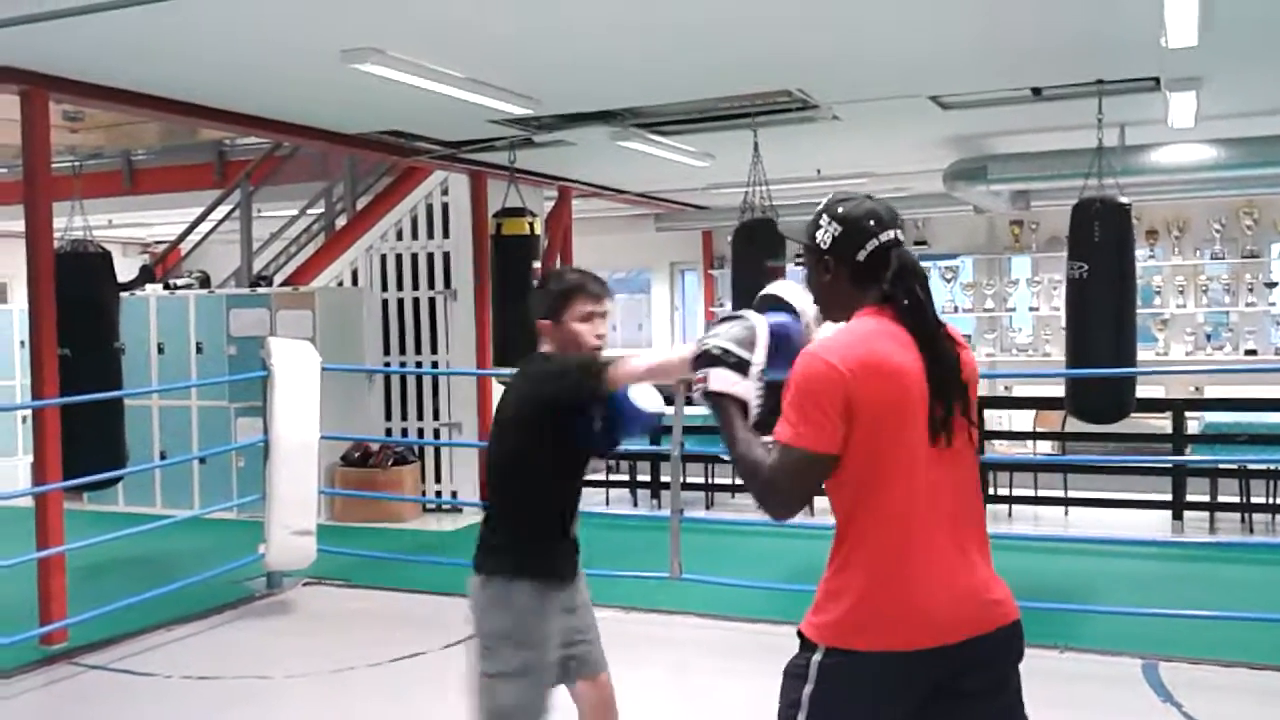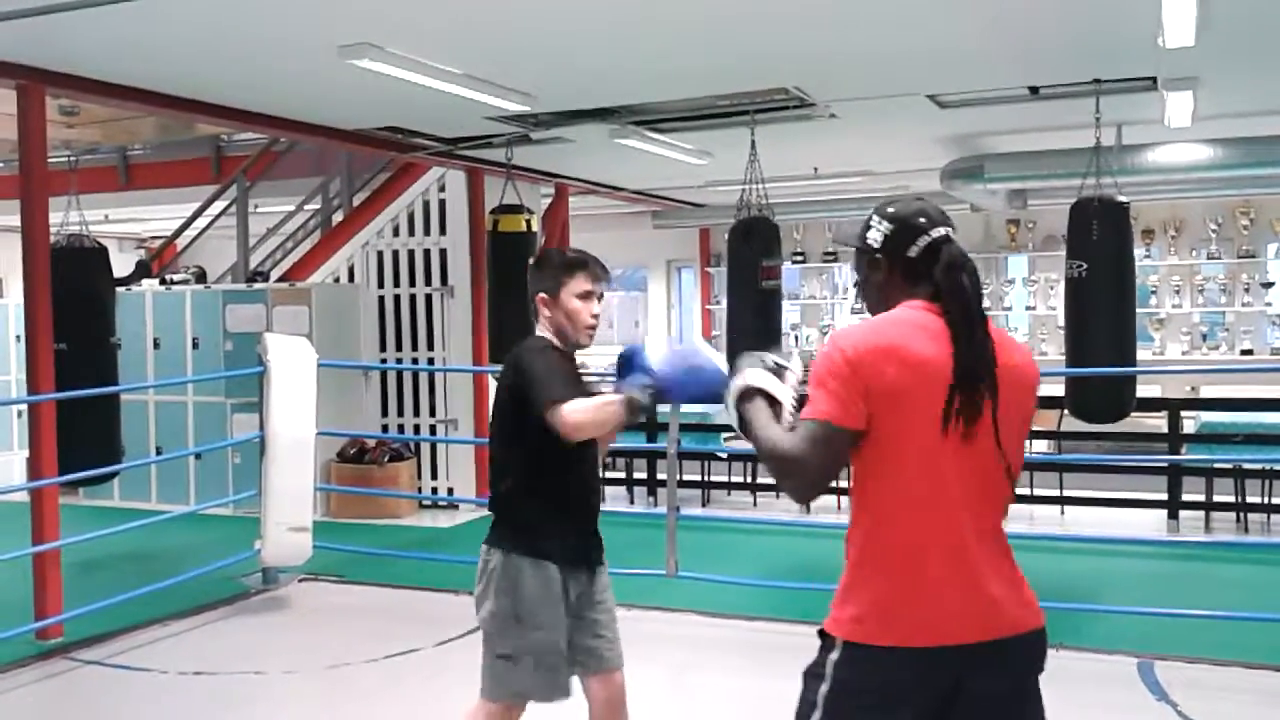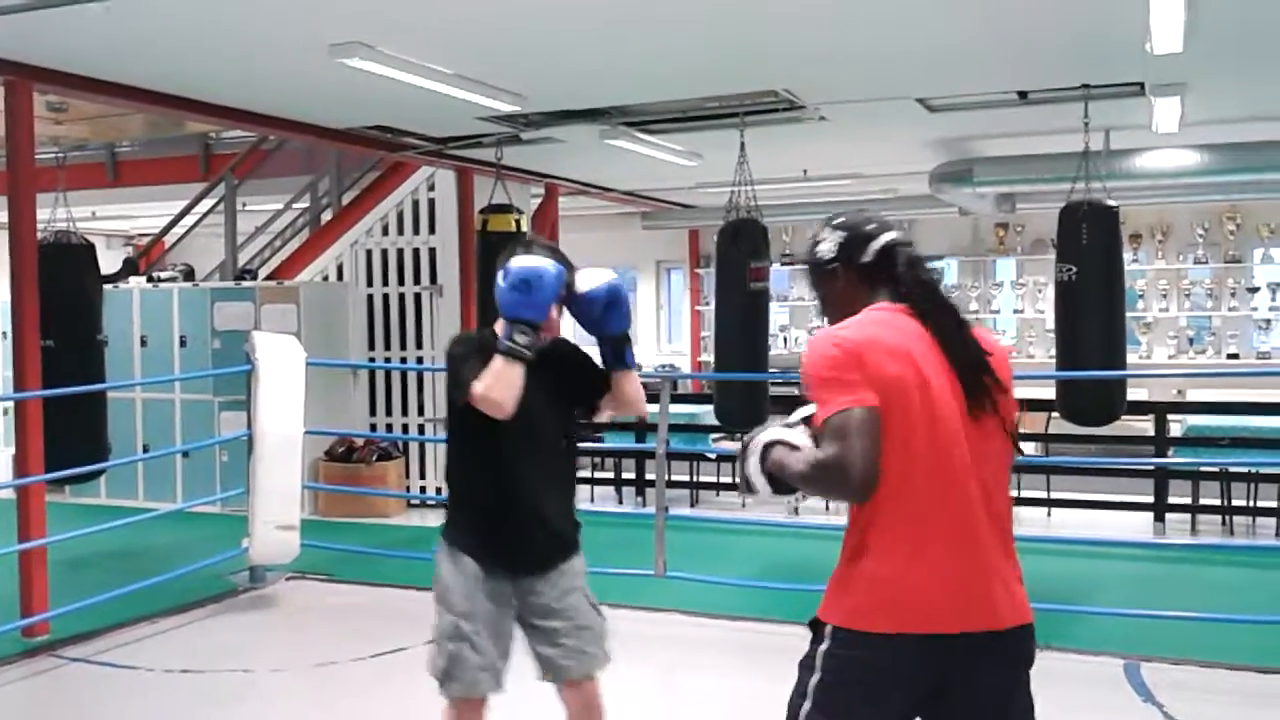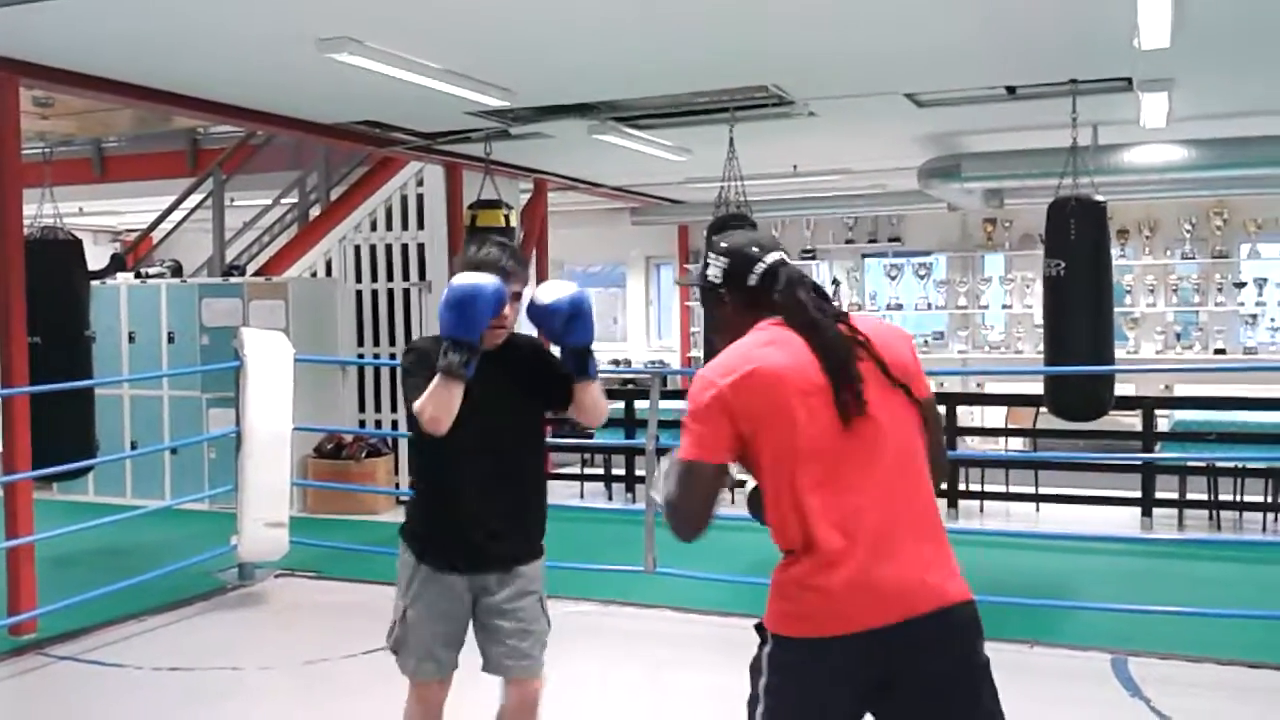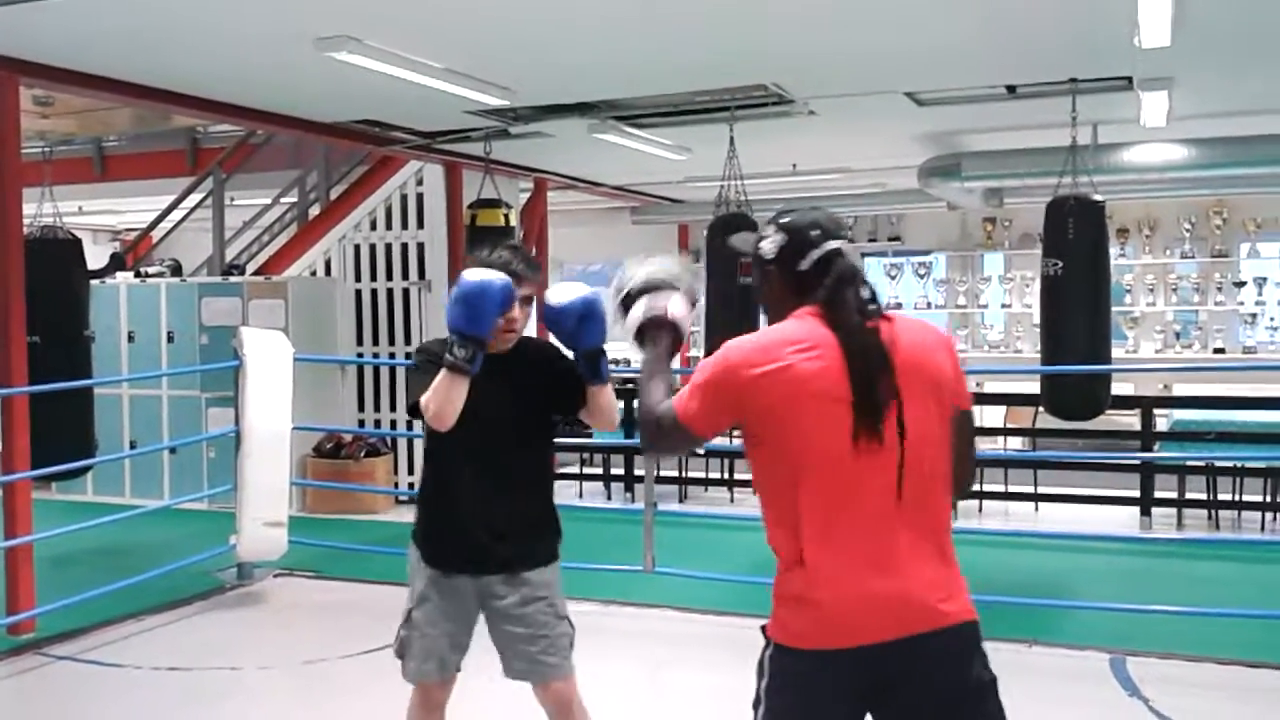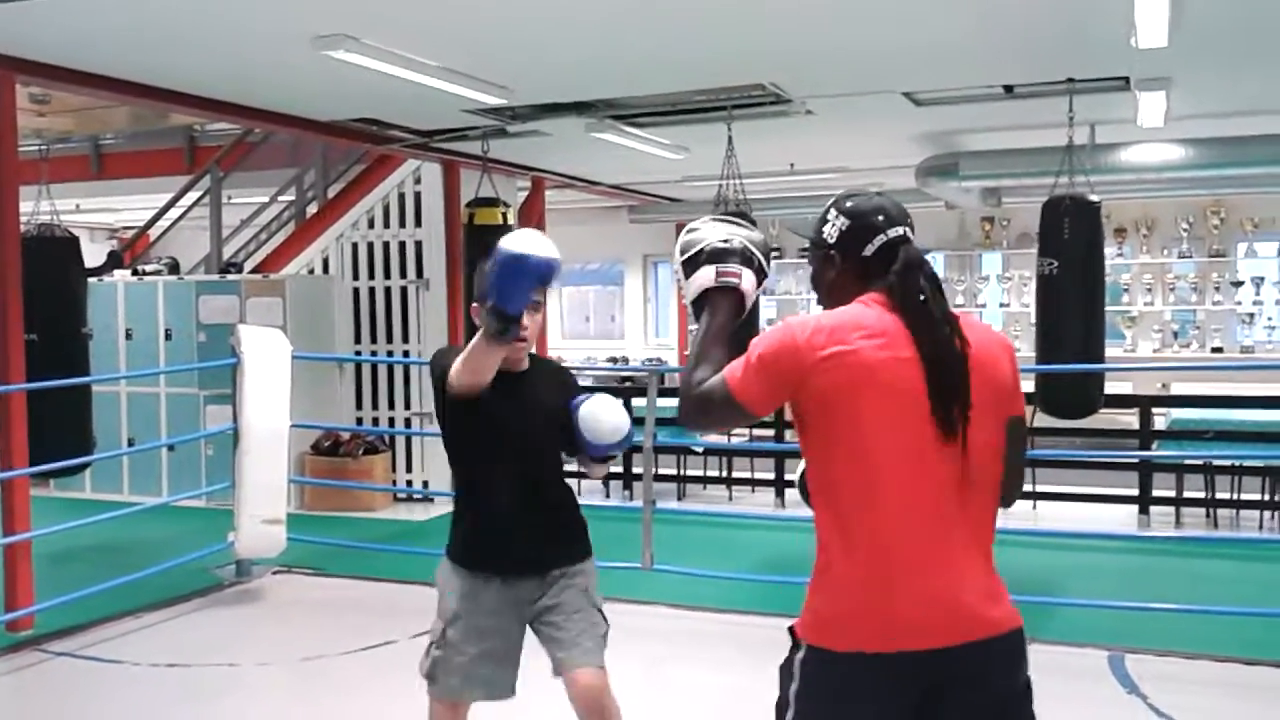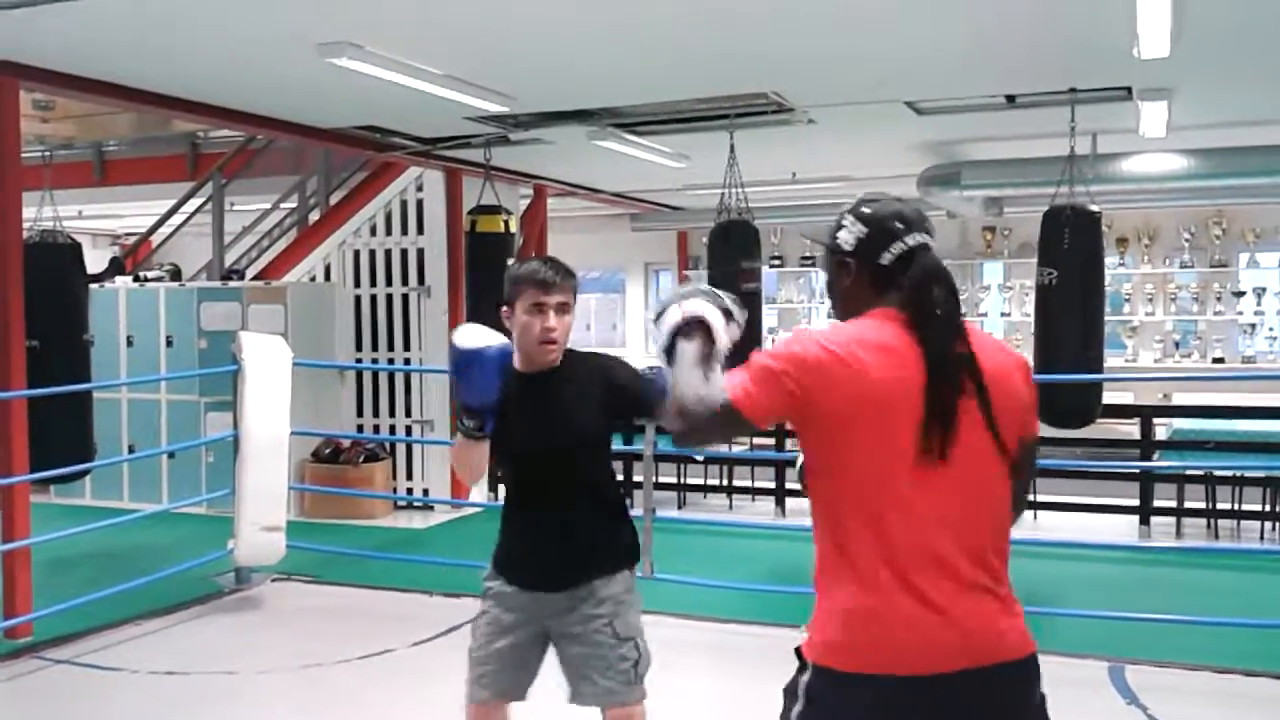
dt=0.3s
person 1, frame 1
left shoulder: (829, 362)
right shoulder: (952, 348)
left elbow: (780, 496)
left wrist: (726, 401)
left hip: (868, 637)
right hip: (982, 623)
person 1, frame 2
left shoulder: (858, 346)
right shoulder: (1016, 359)
left elbow: (804, 479)
left wrist: (756, 401)
left hip: (885, 634)
right hip: (1001, 627)
person 1, frame 3
left shoulder: (840, 346)
right shoulder: (986, 350)
left elbow: (851, 475)
left wrist: (775, 456)
left hip: (878, 624)
right hip: (994, 620)
person 1, frame 4
left shoulder: (725, 377)
right shoulder: (888, 339)
left elbow: (687, 520)
right elbow: (934, 466)
left wrist: (673, 478)
left hip: (821, 624)
right hip: (937, 609)
person 1, frame 5
left shoulder: (747, 363)
right shoulder: (931, 344)
left elbow: (658, 433)
right elbow: (959, 481)
left wrist: (656, 336)
left hip: (818, 634)
right hip: (938, 623)
person 1, frame 6
left shoulder: (806, 343)
right shoulder: (991, 347)
left elbow: (696, 408)
right elbow: (1005, 488)
left wrist: (717, 302)
left hip: (854, 640)
right hip: (981, 634)
person 1, frame 7
left shoulder: (813, 361)
right shoulder: (1007, 365)
left elbow: (692, 423)
right elbow: (1012, 502)
left wrist: (691, 336)
left hip: (862, 660)
right hip: (995, 654)
person 2, frame 1
left shoulder: (561, 380)
right shoulder: (553, 380)
right elbow: (644, 368)
left wrist: (599, 439)
left hip: (552, 573)
right hip: (516, 581)
person 2, frame 2
left shoulder: (565, 362)
right shoulder: (534, 359)
left elbow: (590, 447)
right elbow: (575, 422)
left wrist: (631, 386)
right wrist: (646, 393)
left hip: (576, 556)
right hip: (526, 558)
person 2, frame 3
left shoulder: (563, 358)
right shoulder: (469, 350)
left elbow: (631, 407)
right elbow: (497, 403)
left wrist: (614, 338)
right wrist: (521, 328)
left hip: (552, 555)
right hip: (477, 556)
person 2, frame 4
left shoulder: (530, 356)
right shoulder: (425, 355)
left elbow: (593, 416)
right elbow: (435, 420)
left wrist: (578, 351)
right wrist: (460, 346)
left hip: (514, 554)
right hip: (435, 553)
person 2, frame 5
left shoulder: (542, 360)
right shoulder: (435, 357)
left elbow: (606, 420)
right elbow: (439, 417)
left wrist: (591, 353)
right wrist: (466, 343)
left hip: (526, 559)
right hip: (444, 556)
person 2, frame 6
left shoulder: (557, 380)
right shoulder: (449, 368)
left elbow: (589, 461)
right elbow: (469, 377)
left wrist: (598, 445)
right wrist: (497, 328)
left hip: (560, 564)
right hip: (478, 570)
person 2, frame 7
left shoulder: (598, 376)
right shoulder: (491, 382)
right elbow: (468, 474)
right wrist: (475, 409)
left hip: (597, 577)
right hip: (517, 578)
